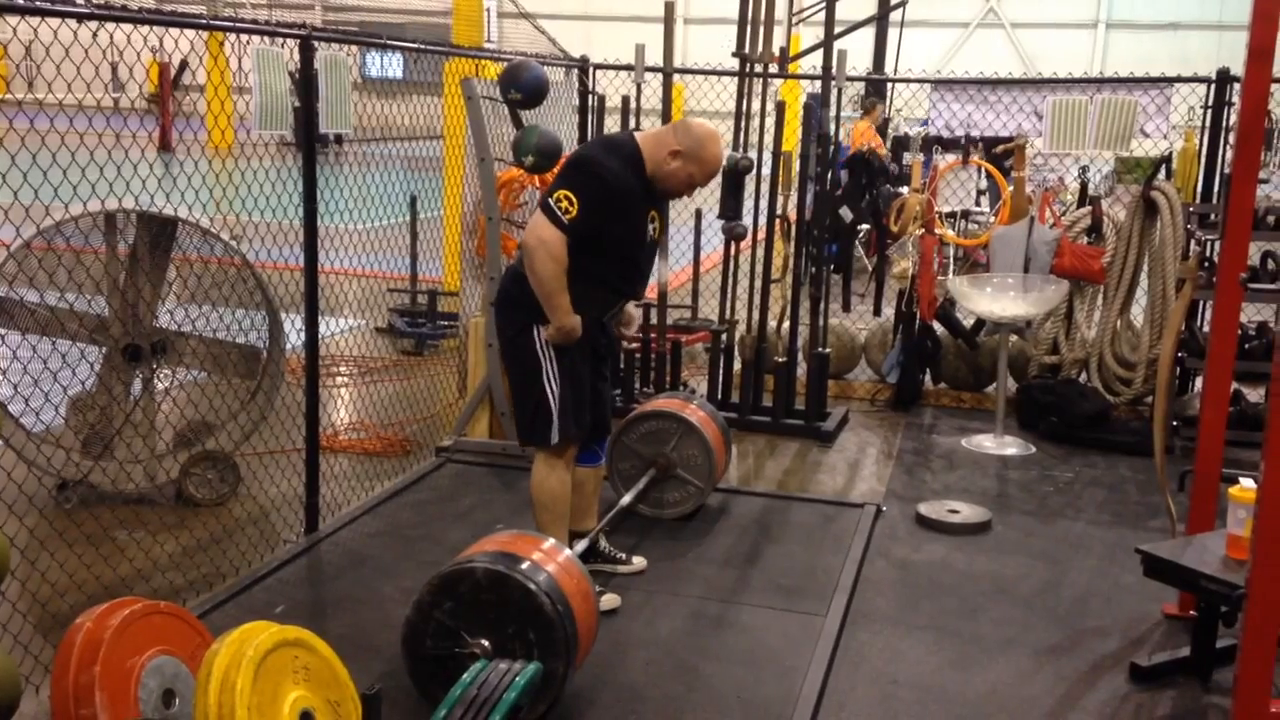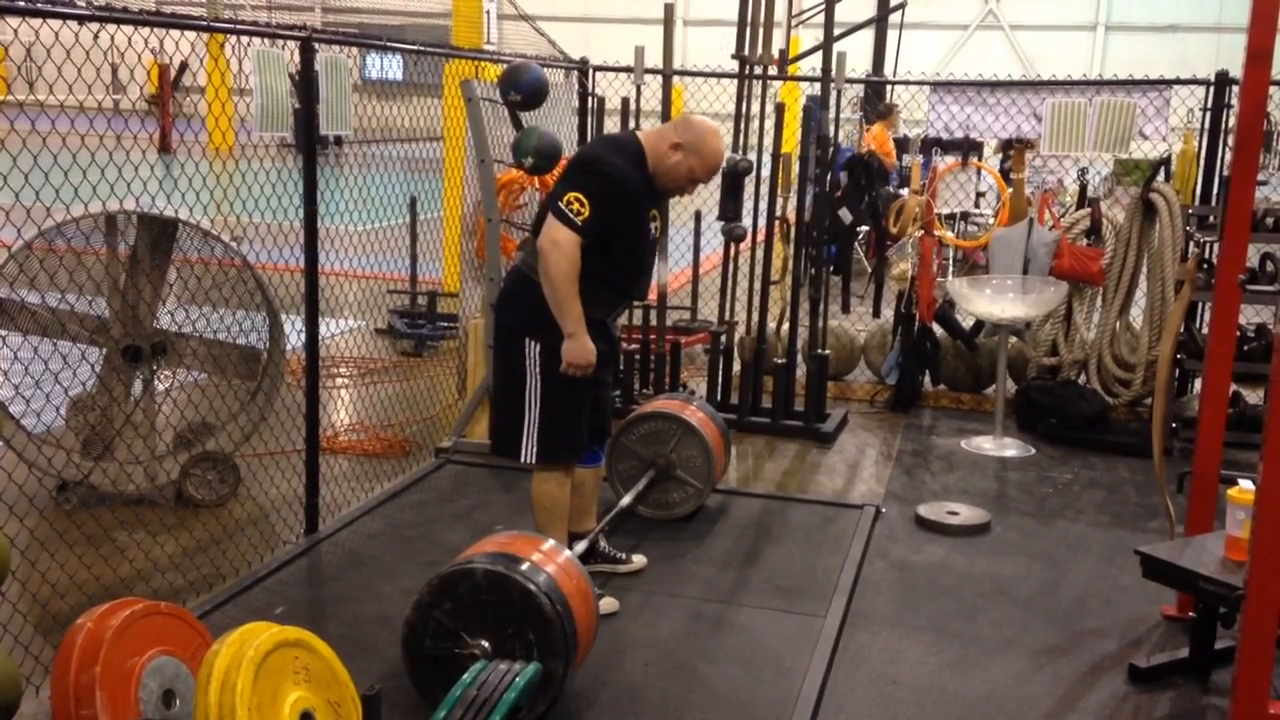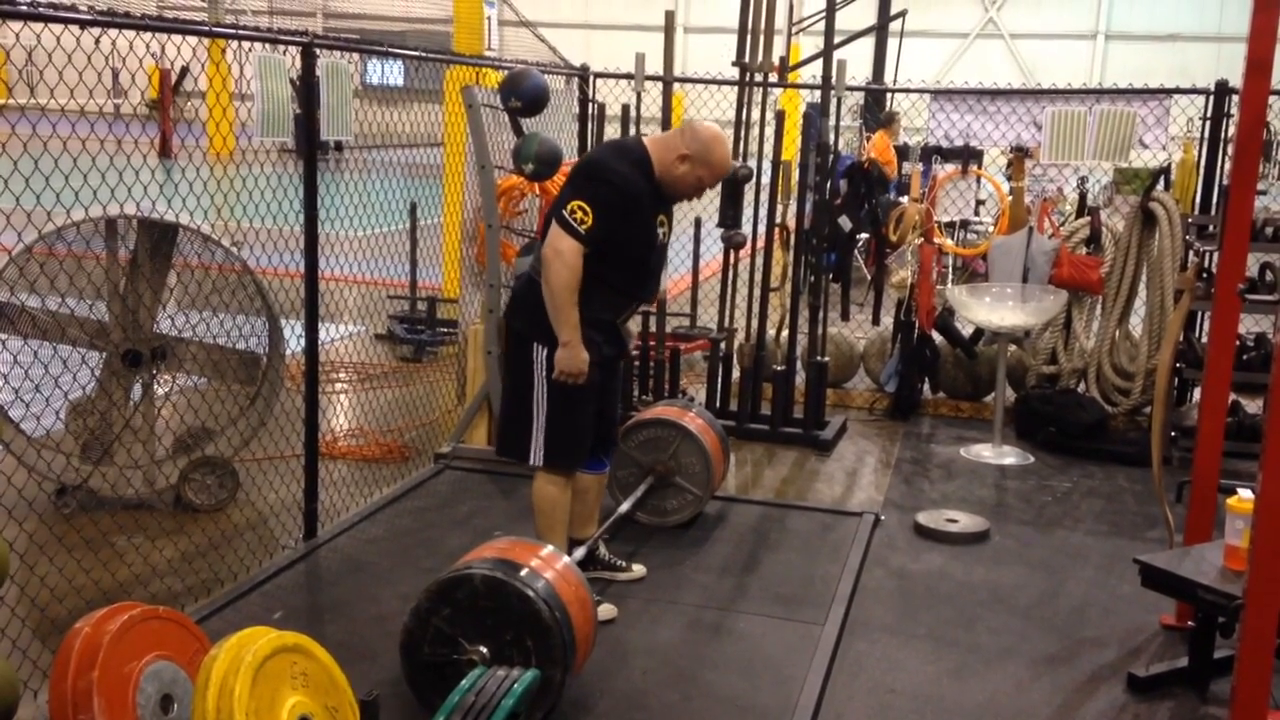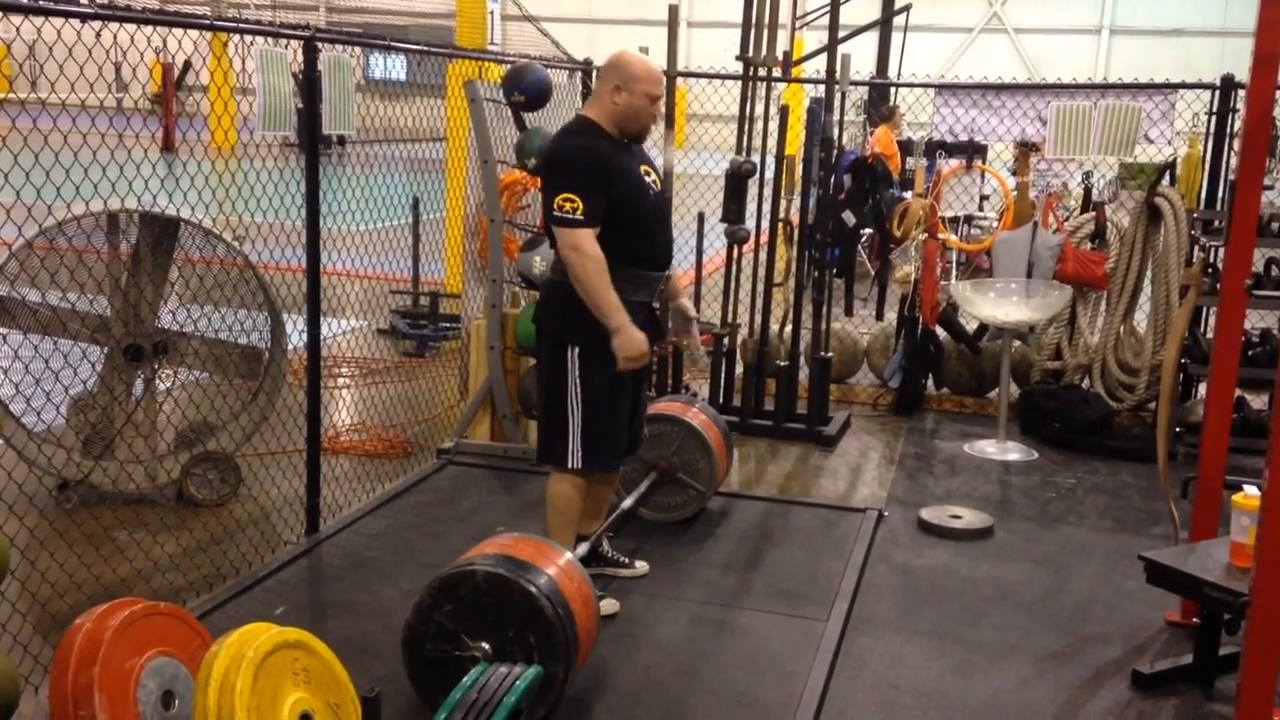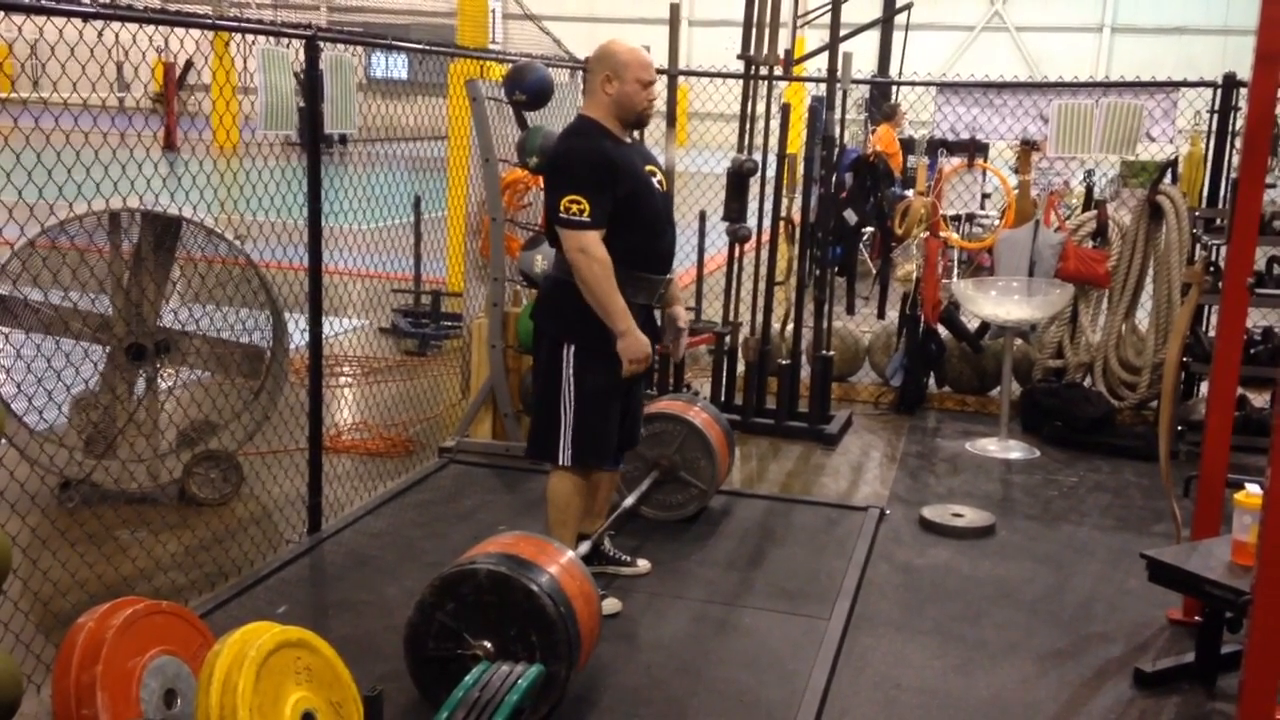
dt=1s
person 1, frame 1
left shoulder: (647, 177)
right shoulder: (603, 170)
right elbow: (540, 239)
left wrist: (622, 303)
right wrist: (561, 320)
left hip: (588, 318)
right hip: (545, 318)
left knee: (592, 435)
right knee: (559, 441)
left ankle: (586, 544)
person 1, frame 2
left shoulder: (643, 176)
right shoulder: (607, 169)
right elbow: (554, 244)
right wrist: (573, 335)
left hip: (587, 323)
right hip: (547, 325)
left knee: (590, 440)
right knee: (554, 450)
left ankle: (585, 546)
person 1, frame 3
left shoulder: (653, 181)
right shoulder: (611, 175)
right elbow: (560, 251)
left wrist: (614, 322)
right wrist: (569, 342)
left hip: (597, 328)
right hip: (556, 330)
left knee: (596, 446)
right knee: (557, 454)
left ankle: (585, 551)
person 1, frame 4
left shoulder: (626, 147)
right shoulder: (577, 152)
right elbow: (577, 247)
left wrist: (675, 294)
right wrist: (620, 327)
left hip: (629, 317)
right hip: (588, 325)
left knee: (613, 446)
right knee: (577, 455)
left ankle: (589, 546)
person 1, frame 5
left shoulder: (628, 146)
right shoulder: (581, 152)
right elbow: (582, 248)
left wrist: (671, 302)
right wrist: (625, 329)
left hip: (626, 318)
right hip: (586, 324)
left knee: (611, 443)
right knee: (574, 451)
left ankle: (593, 544)
